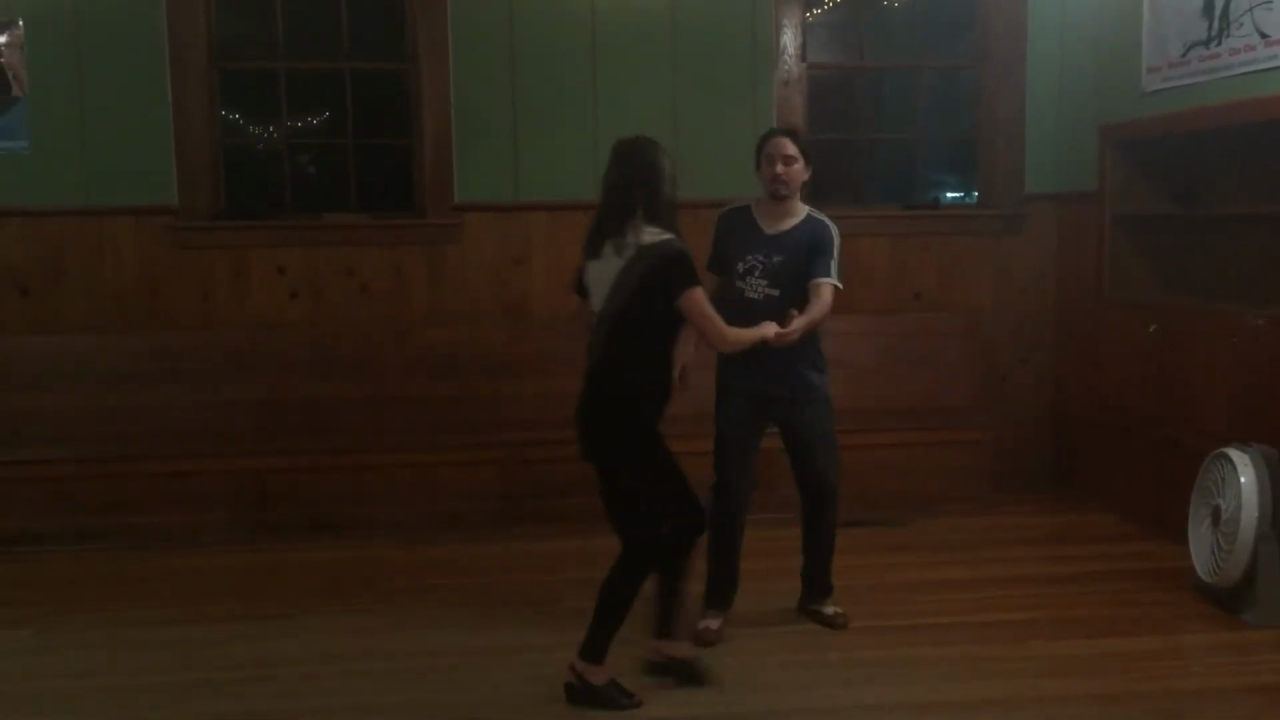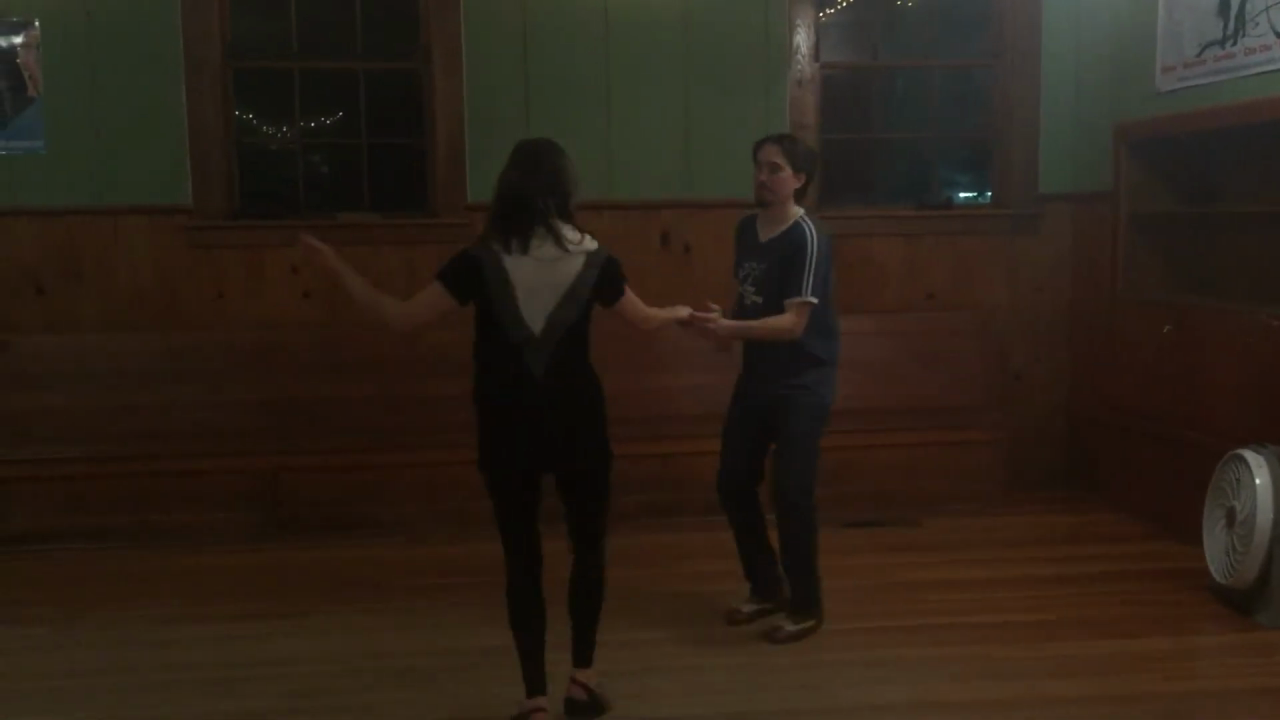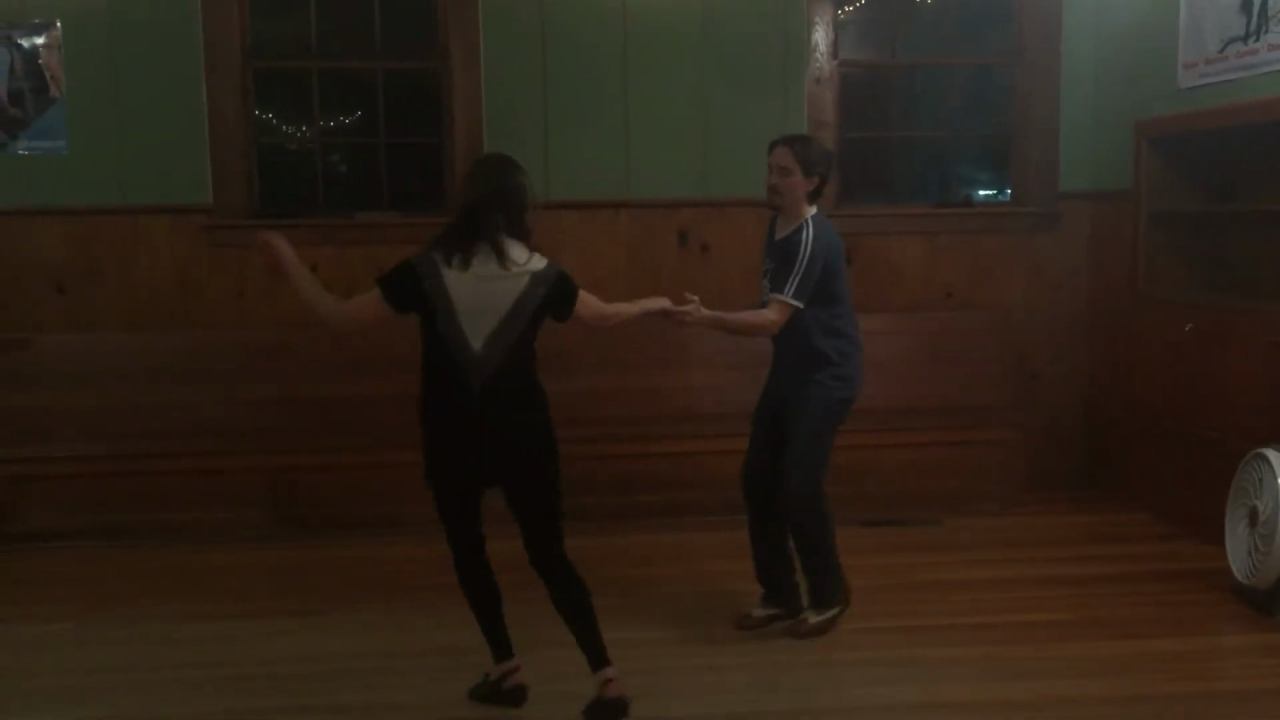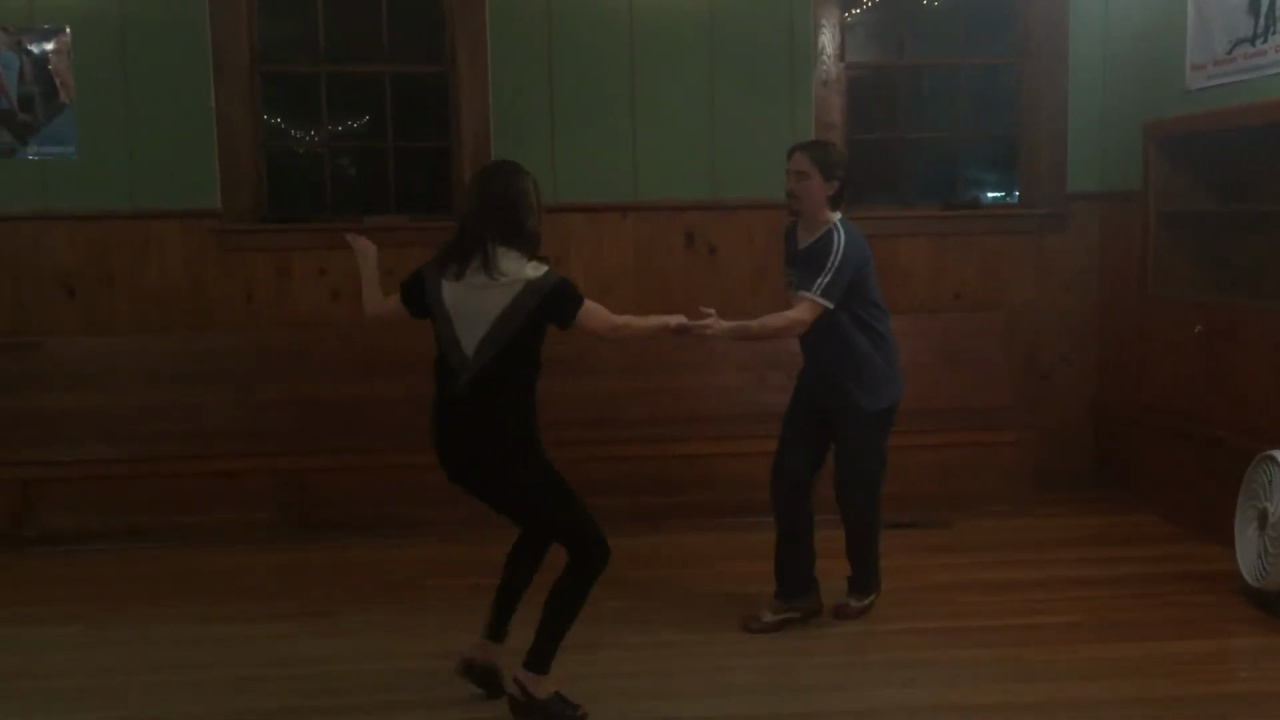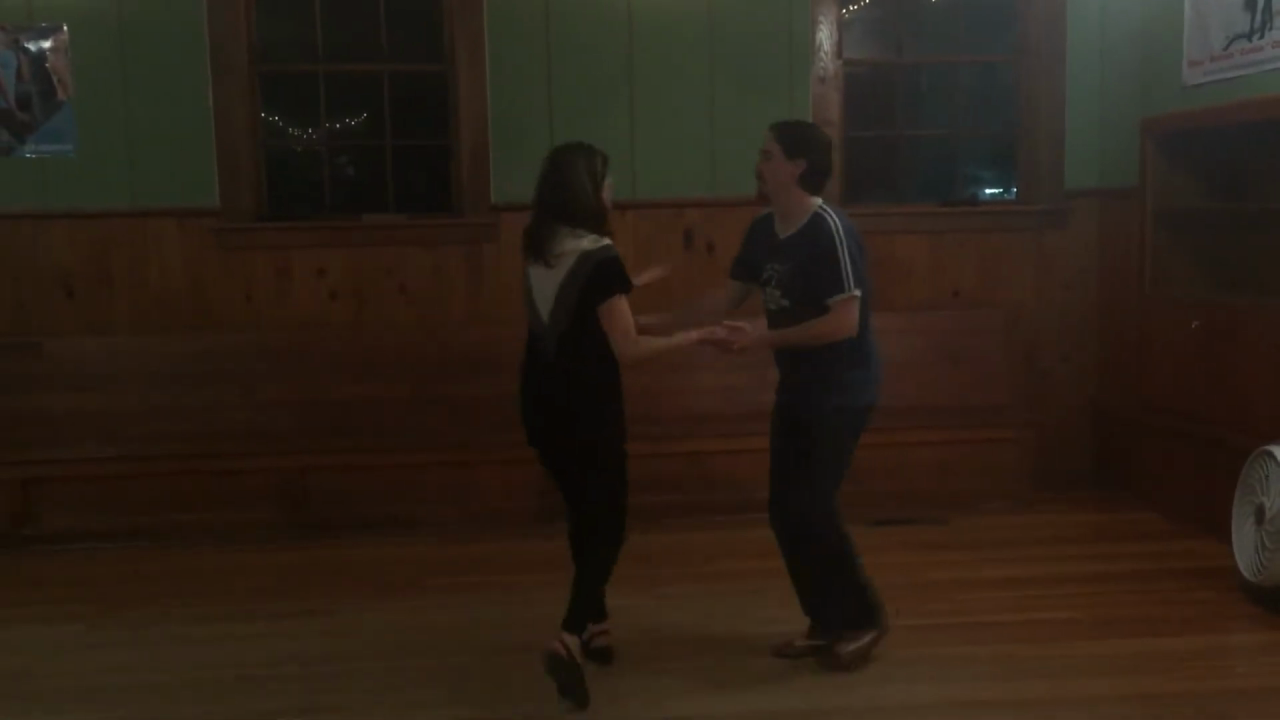
dt=0.5s
person 1, frame 1
left shoulder: (598, 251)
right shoulder: (665, 254)
left elbow: (582, 302)
right elbow: (720, 338)
right wrist: (767, 330)
left hip: (606, 410)
right hip: (623, 417)
left knee: (685, 519)
right knee: (641, 540)
left ankle: (668, 644)
right ankle: (588, 670)
person 1, frame 2
left shoulder: (482, 259)
right shoulder: (591, 257)
left elbow: (403, 317)
right elbow: (644, 319)
left wrist: (338, 266)
right wrist: (681, 312)
left hip: (509, 427)
right hip: (578, 421)
left knee: (523, 555)
right knee: (587, 543)
person 1, frame 3
left shoulder: (427, 269)
right shoulder: (539, 275)
left elbow: (337, 313)
right elbow: (603, 314)
left wrist: (291, 262)
right wrist: (653, 304)
left hip: (453, 439)
right hip: (522, 435)
left knee: (464, 543)
right knee: (548, 553)
left ankle: (505, 670)
person 1, frame 4
left shoulder: (439, 275)
right shoulder: (540, 285)
left elbow: (375, 310)
right elbow: (615, 326)
left wrist: (367, 260)
right wrist: (671, 322)
left hip: (455, 441)
right hip: (503, 445)
left knee: (542, 528)
right knee: (590, 549)
left ankle: (487, 649)
person 1, frame 5
left shoulder: (544, 253)
right shoulder: (598, 258)
right elbow: (627, 348)
left wrist: (630, 284)
right wrist: (699, 334)
left hip: (545, 406)
right hip: (586, 408)
left knee: (587, 517)
right knee: (606, 524)
left ankle: (591, 630)
right ankle: (569, 641)
person 2, frame 1
left shoulder: (820, 231)
right shoulder: (730, 223)
left elbow: (824, 299)
right elbow: (717, 292)
left wrist: (800, 326)
right wrist: (690, 343)
left hip: (802, 381)
right hip: (740, 379)
left knee: (821, 486)
right knee: (731, 488)
left ankle: (817, 594)
right ankle: (717, 602)
person 2, frame 2
left shoulder: (808, 238)
right shoulder: (746, 229)
left elbow: (794, 322)
left wrist: (731, 328)
right wrist: (717, 324)
left hip: (802, 384)
right hip: (756, 379)
left knee: (791, 493)
right knee: (733, 484)
left ankle: (805, 606)
right ankle: (766, 588)
person 2, frame 3
left shoulder: (813, 239)
right shoulder: (779, 227)
left elbow: (773, 318)
left wrist: (707, 318)
left hip: (826, 379)
right hip: (789, 374)
left knee: (798, 485)
right knee: (758, 481)
left ankle: (829, 595)
right ankle: (780, 595)
person 2, frame 4
left shoulder: (842, 244)
right shoulder: (795, 234)
left elbow: (799, 319)
left wrist: (728, 329)
left hip: (866, 385)
right hip: (819, 379)
left knee: (855, 491)
right knee: (788, 478)
left ankle: (863, 585)
right ankle: (797, 593)
person 2, frame 5
left shoulder: (831, 230)
right shoulder: (764, 231)
left elbow: (844, 322)
right elbow: (726, 298)
left wrist: (763, 337)
right wrist: (660, 324)
left hip: (840, 391)
right hip: (797, 389)
left knee: (808, 506)
right knee: (786, 508)
left ankle: (864, 618)
right ankle: (832, 623)
